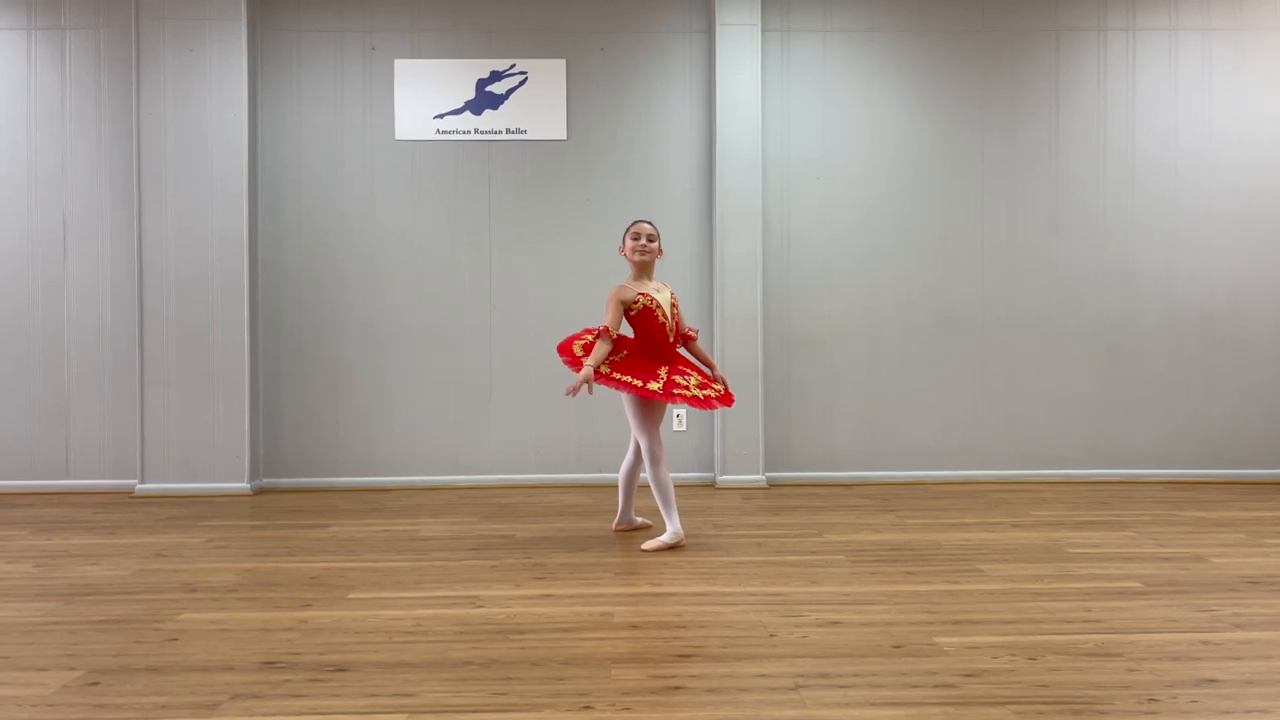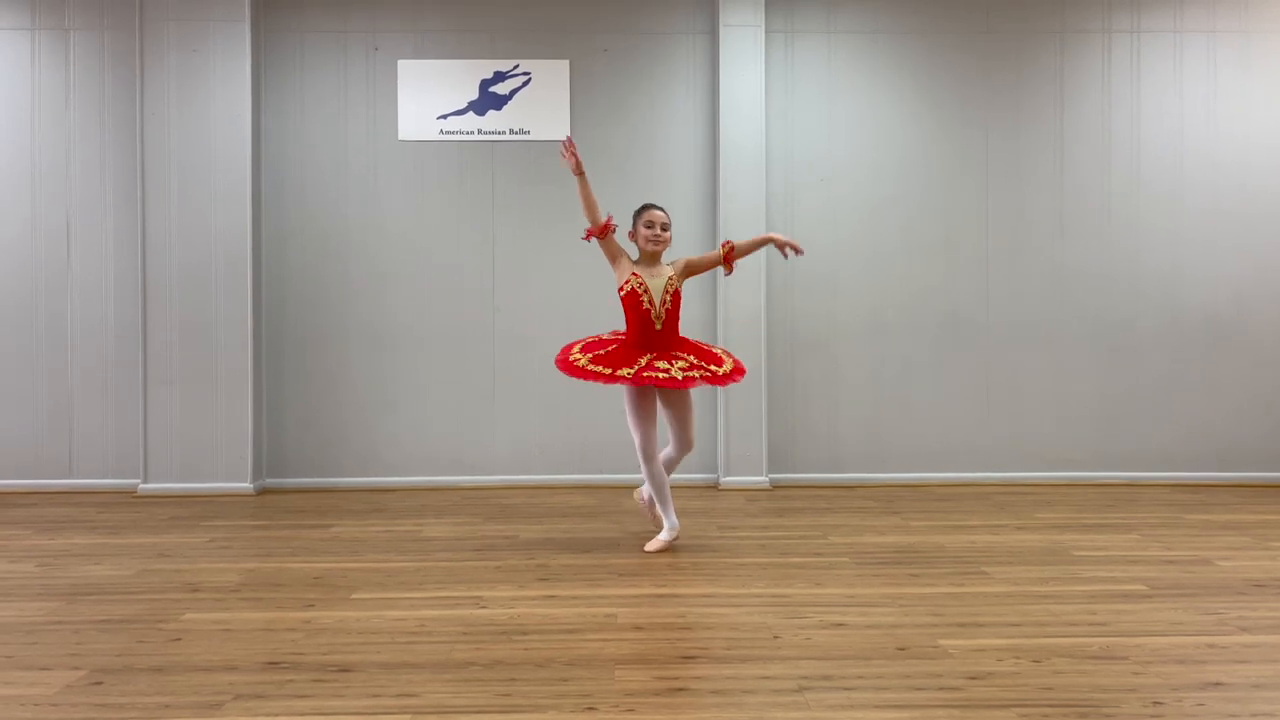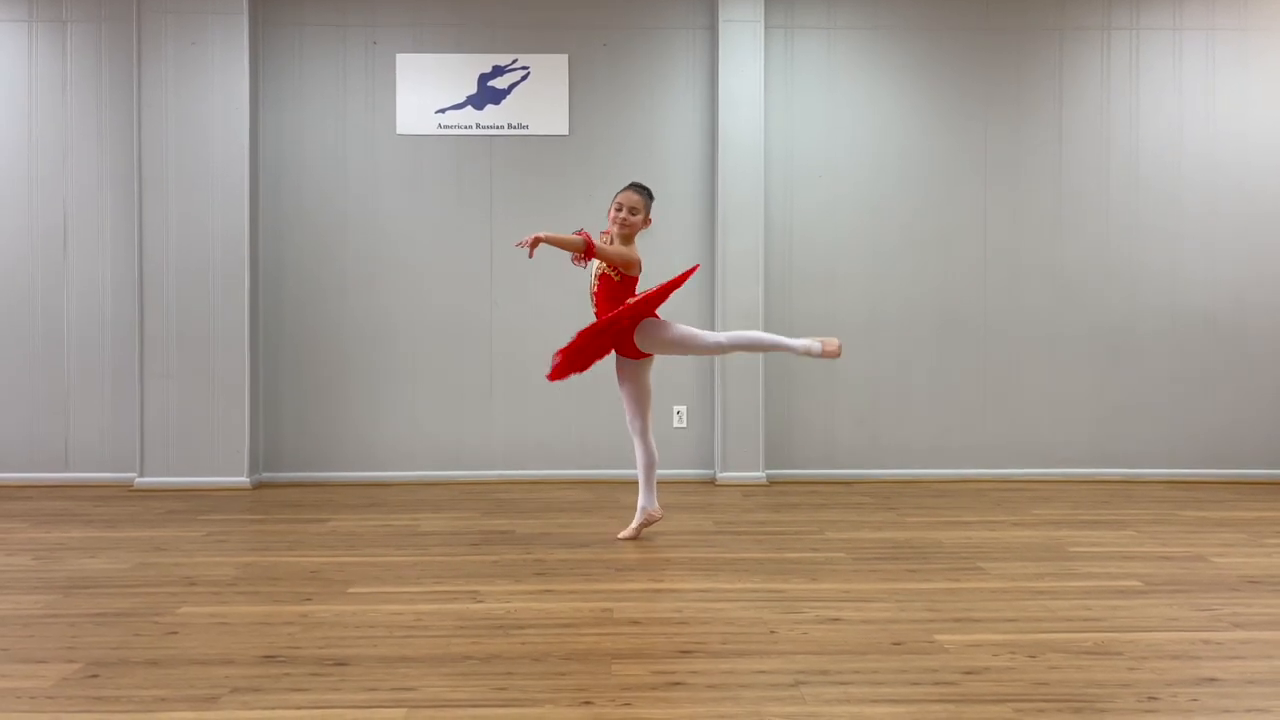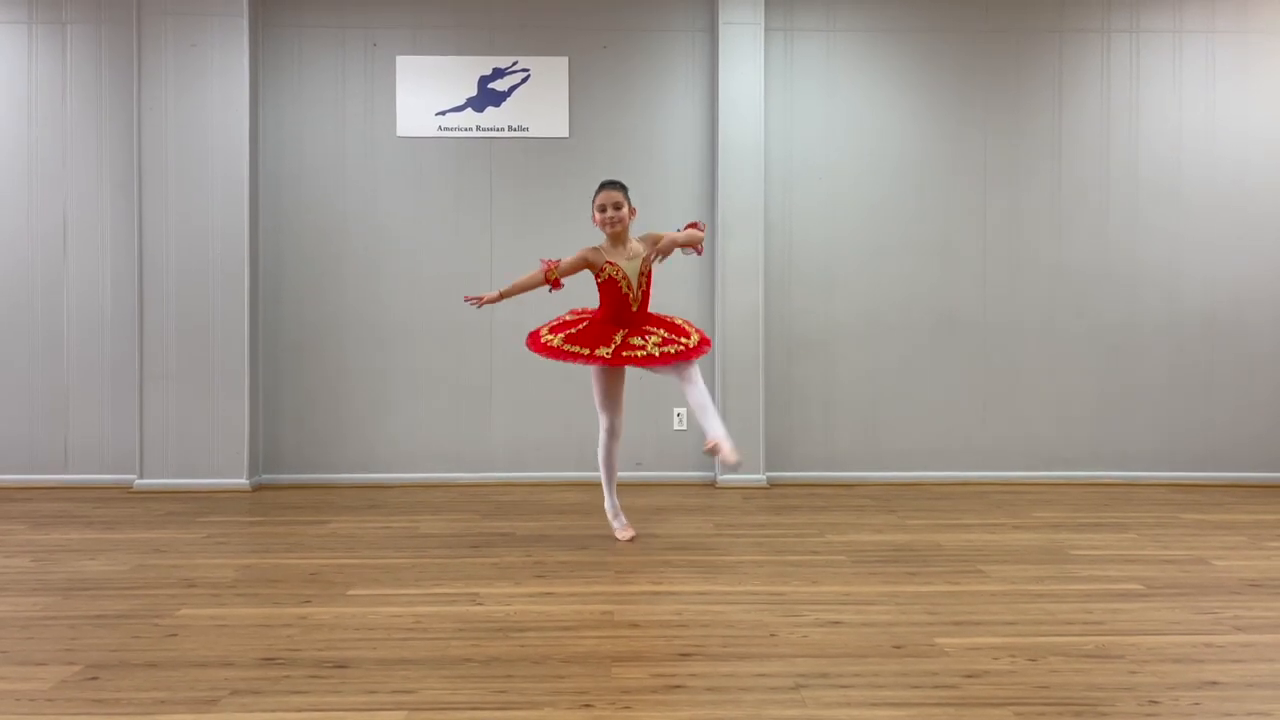
dt=1s
person 1, frame 1
left shoulder: (668, 290)
right shoulder: (621, 293)
left elbow: (685, 335)
right elbow: (607, 336)
left wrist: (712, 367)
right wrist: (588, 367)
left hip: (664, 373)
right hip: (636, 371)
left knee: (640, 448)
right knee: (653, 451)
left ankle: (625, 515)
right ankle: (673, 528)
person 1, frame 2
left shoulder: (680, 271)
right shoulder: (622, 266)
left elbow: (729, 251)
right elbow: (597, 221)
left wrist: (769, 238)
right wrist: (580, 173)
left hip: (676, 361)
right hip: (634, 362)
left knee: (683, 442)
right knee: (647, 446)
left ankle: (650, 491)
right ankle: (668, 526)
person 1, frame 3
left shoulder: (627, 255)
right shoulder: (606, 242)
left elbow: (589, 247)
left wrist: (542, 238)
left hip: (639, 329)
right hip: (623, 344)
left knee: (719, 343)
right knee: (638, 427)
left ankle: (806, 346)
right ankle: (647, 508)
person 1, frame 4
left shoulder: (648, 244)
right shoulder: (593, 255)
left elbow: (698, 237)
right elbow: (545, 275)
left wrist: (678, 238)
right wrist: (499, 294)
left hip: (646, 332)
right hip: (606, 341)
left knee: (687, 371)
right knee: (611, 426)
left ankle: (717, 438)
right ankle: (613, 507)
